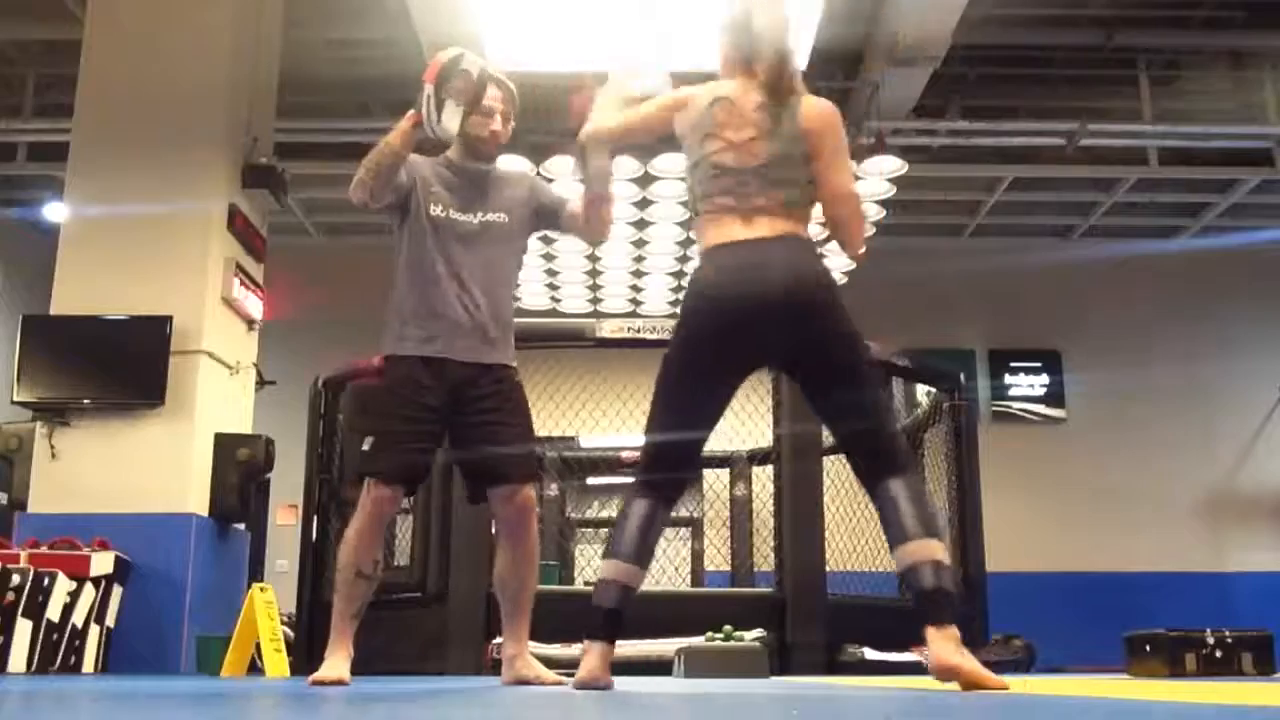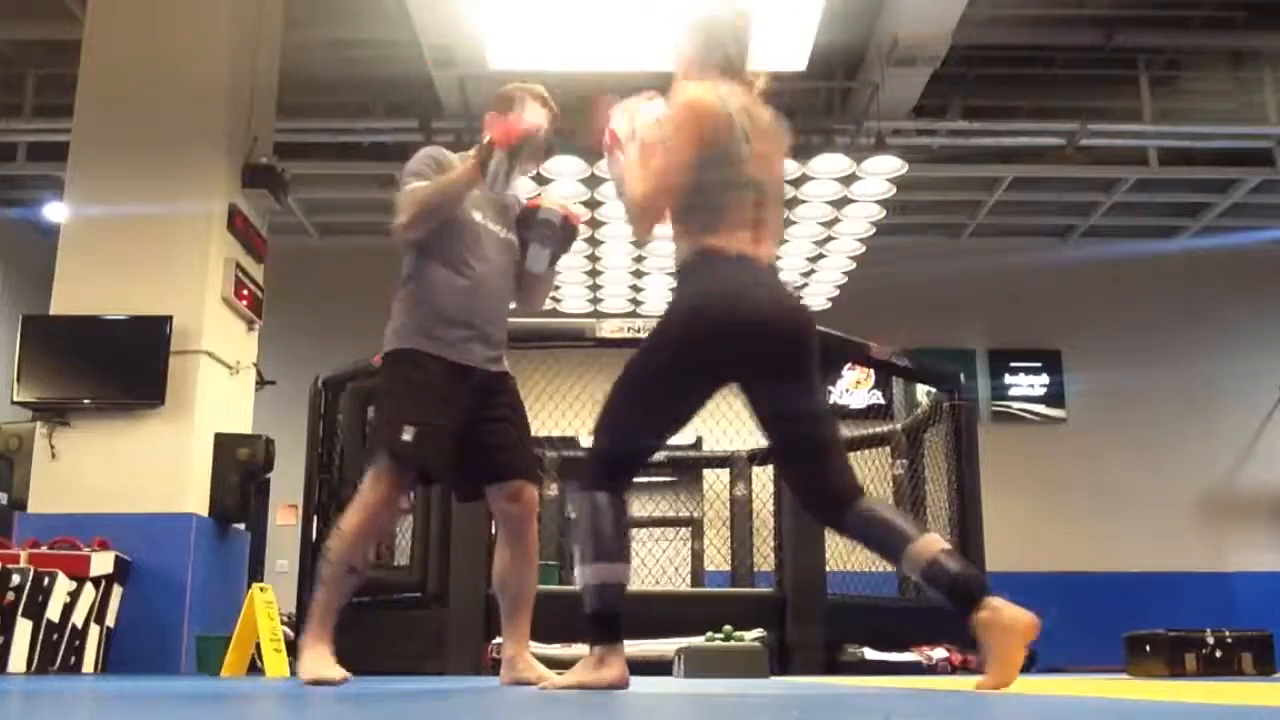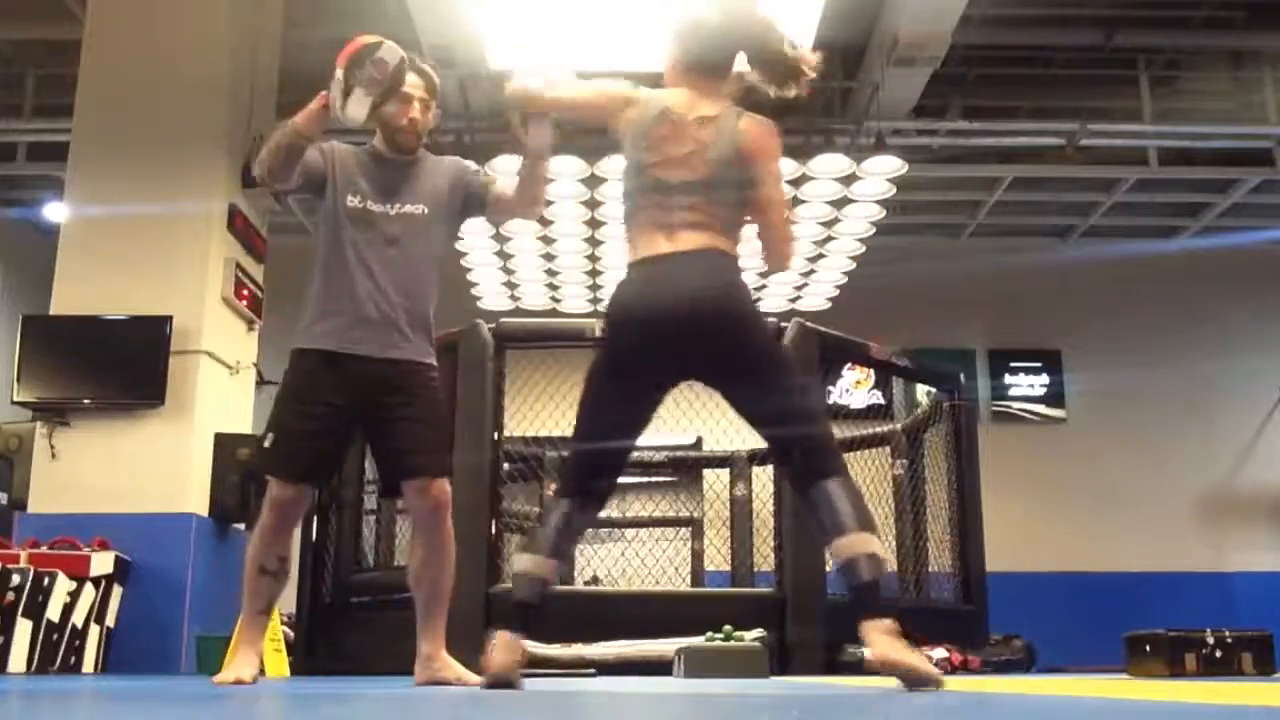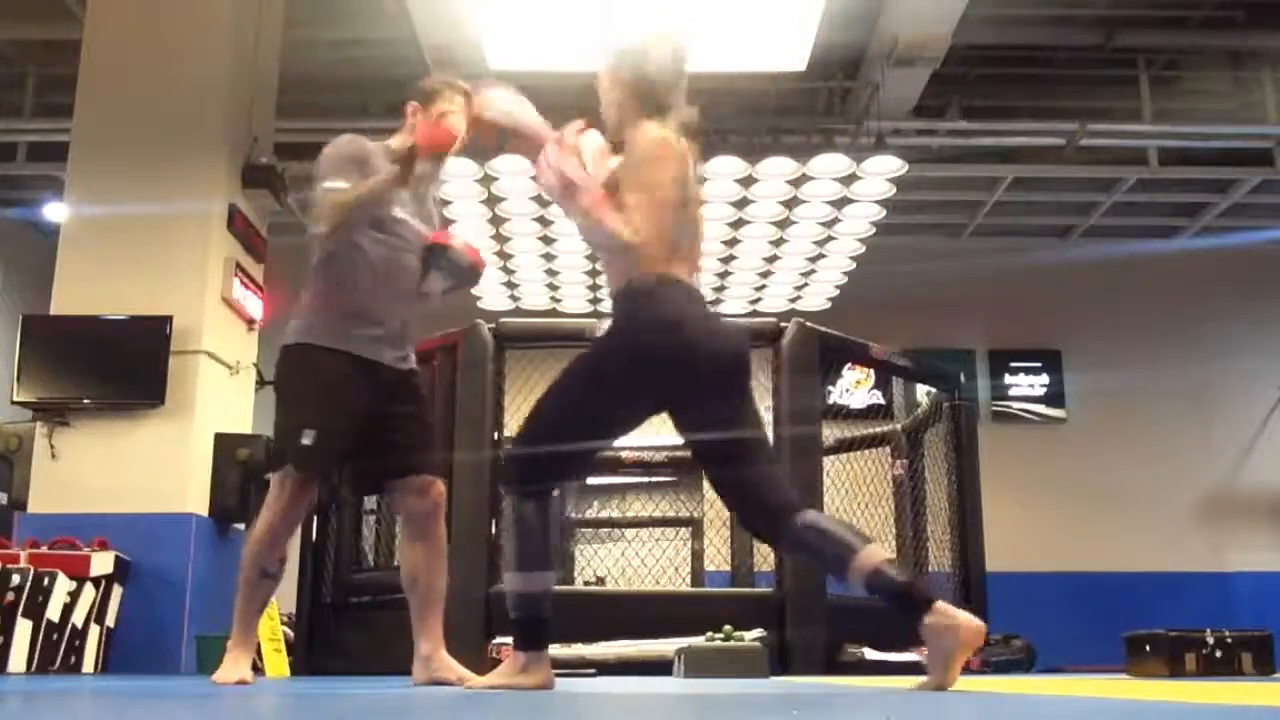
dt=0.4s
person 1, frame 1
left shoulder: (689, 103)
right shoulder: (818, 115)
left elbow: (595, 133)
right elbow: (853, 235)
left wrist: (608, 101)
left hip: (721, 297)
right hip: (803, 291)
left knee: (661, 477)
right knee: (889, 467)
left ankle: (599, 648)
right ankle: (943, 636)
person 1, frame 2
left shoulder: (694, 104)
right shoulder: (766, 125)
left elbow: (641, 215)
left wrist: (633, 149)
left hip: (710, 314)
right hip: (775, 314)
left knee: (602, 469)
right knee: (833, 498)
left ankle: (602, 656)
right ankle: (982, 611)
person 1, frame 3
left shoulder: (634, 101)
right shoulder: (754, 132)
left elbow: (525, 91)
right elbow: (779, 253)
left wrist: (566, 91)
left hip: (641, 311)
right hip: (720, 304)
left knee: (584, 483)
right knee: (819, 466)
left ankle: (508, 640)
right ankle: (879, 629)
person 1, frame 4
left shoulder: (648, 142)
right shoulder: (658, 146)
left elbow: (638, 254)
left wrist: (584, 193)
left hip: (652, 335)
right hip: (705, 342)
left knee: (527, 471)
right knee: (772, 510)
left ankle: (528, 658)
right ankle: (936, 617)
person 2, frame 1
left shoulder: (522, 192)
right shoulder: (420, 170)
left elbow: (593, 230)
right elbow: (364, 191)
right wrist: (419, 114)
left hip: (490, 366)
right hip: (415, 359)
left knee: (517, 504)
right knee: (379, 499)
left ankle: (517, 653)
right ankle: (337, 651)
person 2, frame 2
left shoulder: (518, 207)
right shoulder: (436, 162)
left elbow: (530, 299)
right elbow: (408, 222)
left wrist: (548, 250)
right wrist: (484, 159)
left hip: (486, 368)
right hip: (423, 355)
left knee: (519, 506)
right knee: (382, 492)
left ankle: (518, 656)
right ankle: (317, 643)
person 2, frame 3
left shoulder: (450, 179)
right shoulder: (335, 159)
left elbow: (525, 212)
right elbow: (268, 170)
left wrist: (535, 148)
right wrist: (331, 99)
left hip: (406, 365)
right hip: (326, 355)
left knee: (433, 499)
right knee: (285, 498)
left ankle: (432, 653)
right ankle: (247, 648)
person 2, frame 4
left shoulder: (425, 200)
right shoulder: (350, 152)
right elbow: (328, 224)
left wrist: (452, 271)
right wrist: (399, 168)
left hip: (392, 364)
right hip: (324, 351)
left knee: (426, 501)
right knee: (292, 495)
left ankle: (431, 653)
right ankle: (240, 649)
